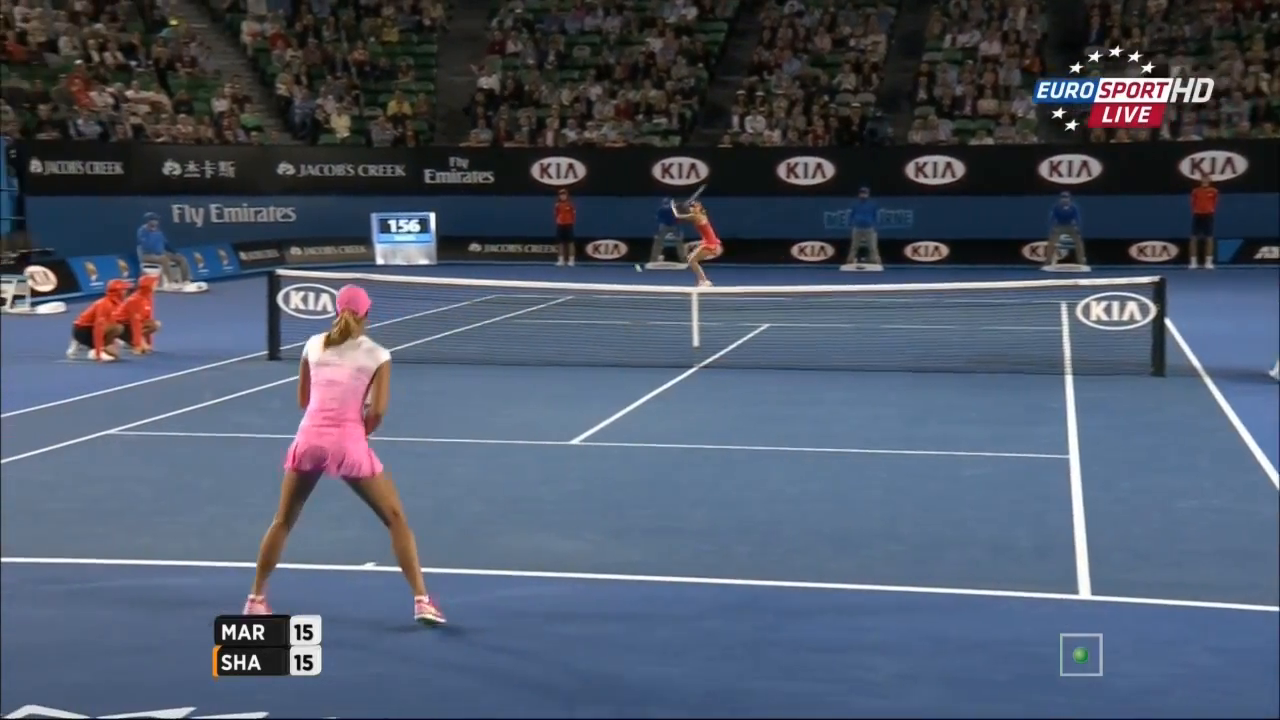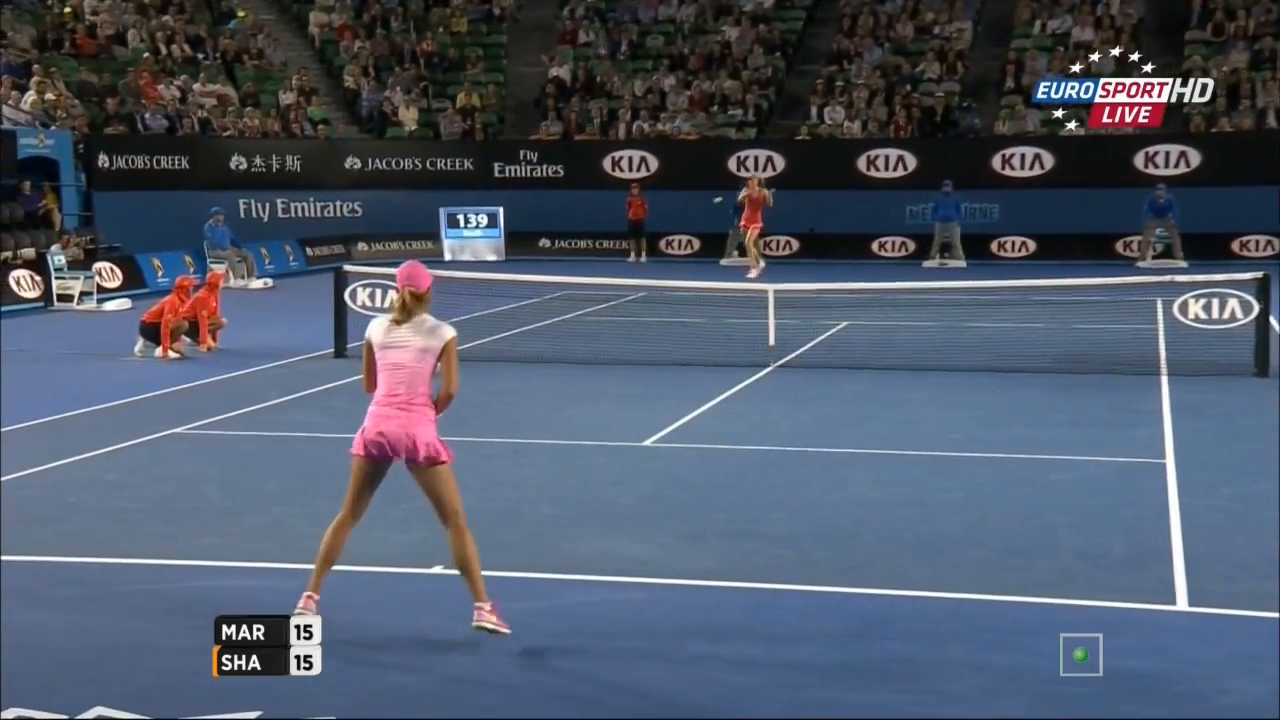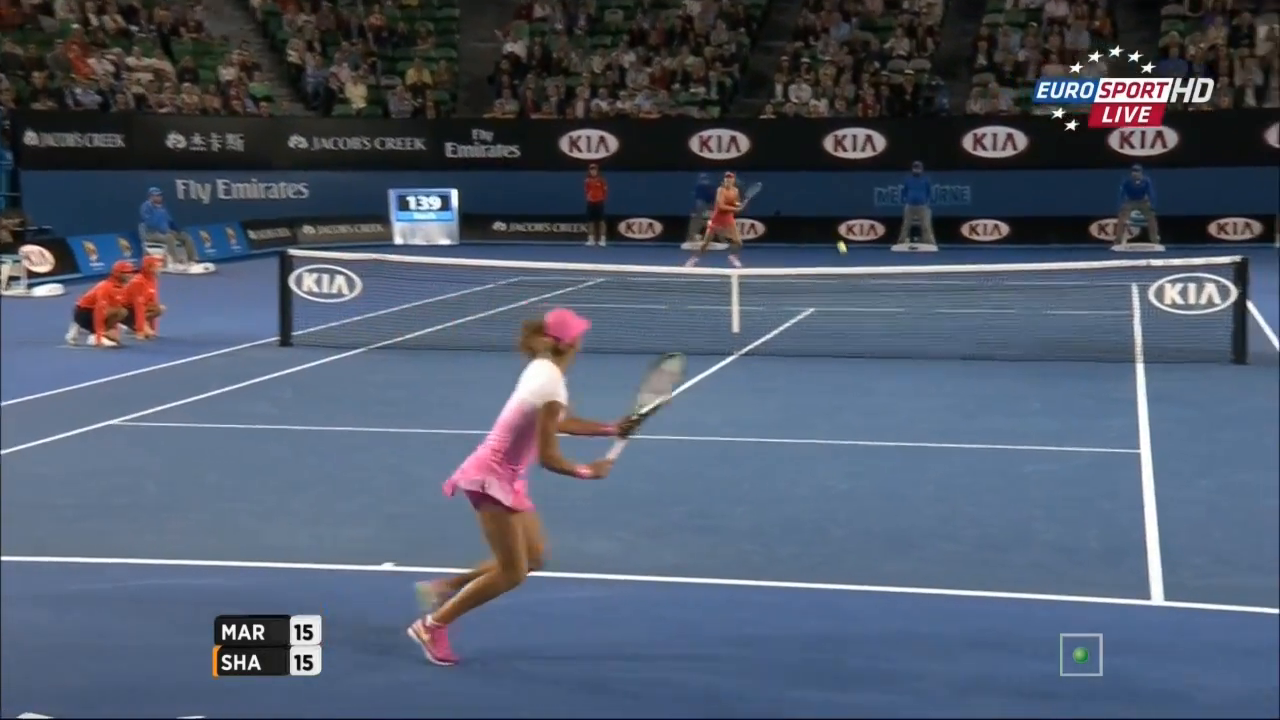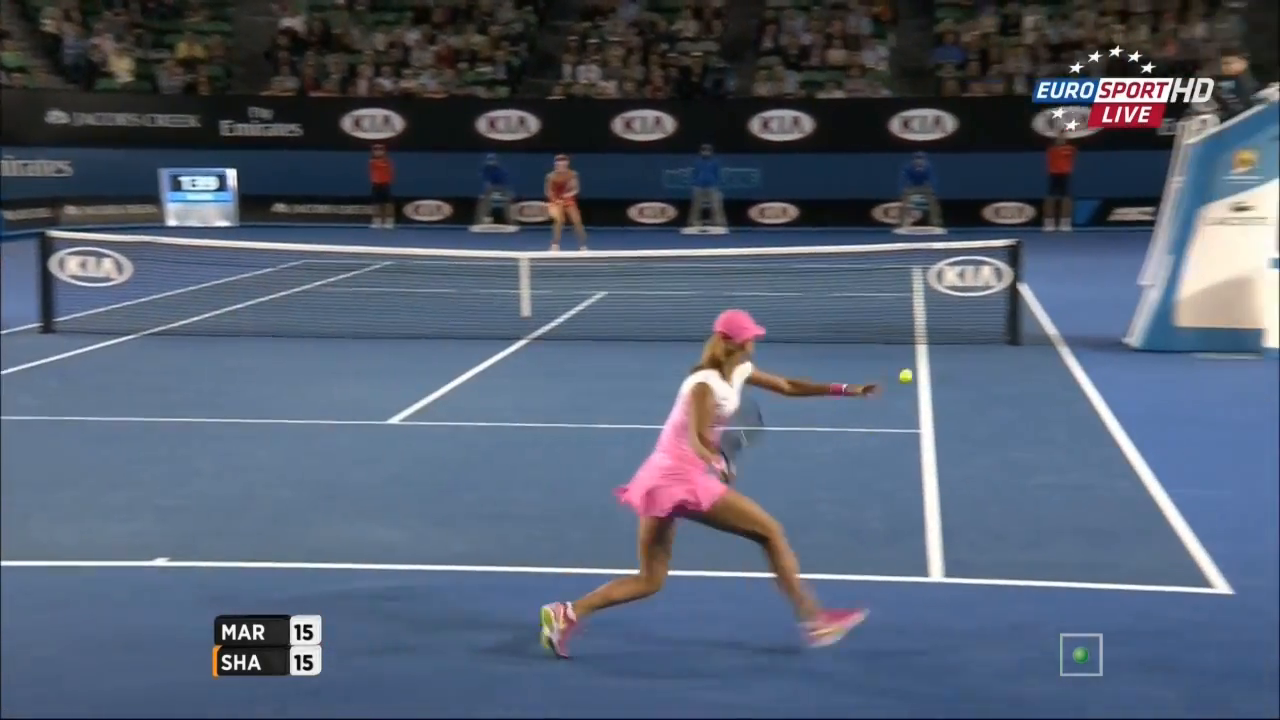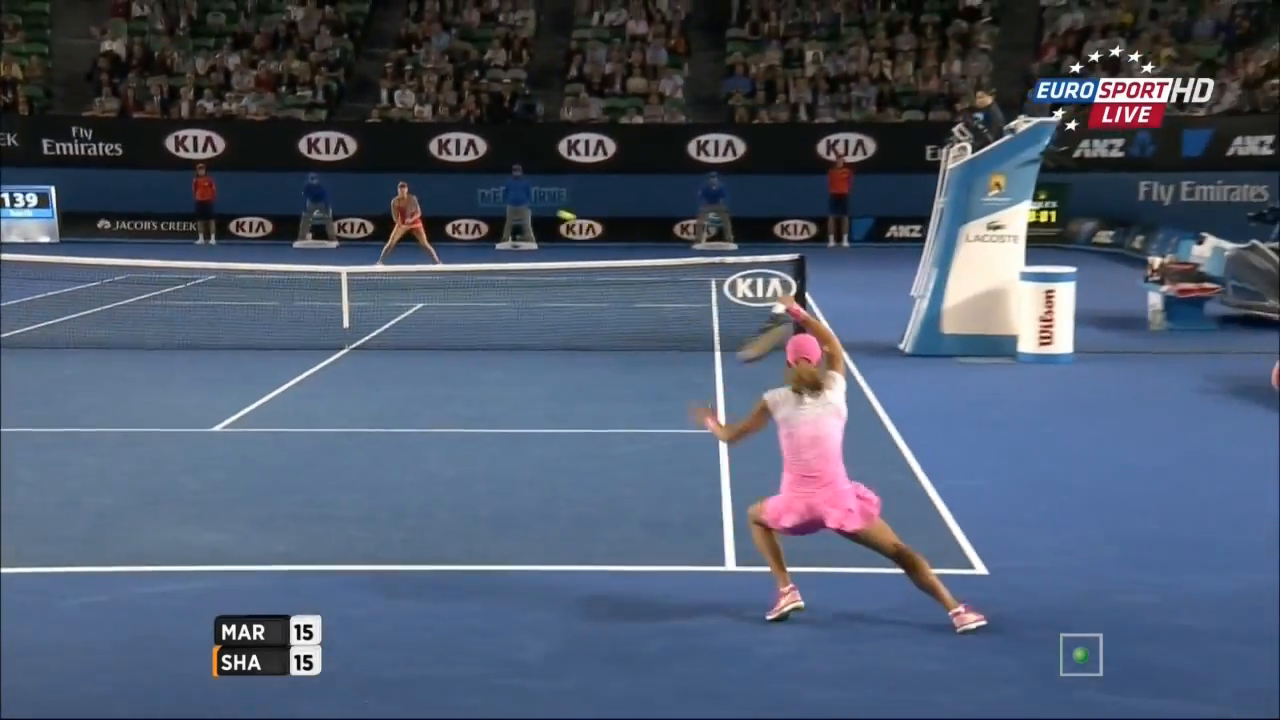
dt=0.5s
person 1, frame 1
left shoulder: (314, 345)
right shoulder: (378, 355)
left elbow: (303, 401)
right elbow: (378, 412)
left hip: (309, 438)
right hip: (349, 443)
left knee: (283, 521)
right knee: (396, 520)
left ankle: (256, 599)
right ankle: (422, 601)
person 1, frame 2
left shoulder: (376, 327)
right shoulder: (442, 334)
left elbow: (370, 385)
right elbow: (449, 393)
left hip: (377, 425)
right hip: (417, 432)
left knee: (348, 516)
right knee: (455, 521)
left ankle: (310, 597)
right ankle: (482, 608)
person 1, frame 3
left shoulder: (541, 367)
right shoulder: (552, 391)
left elbow: (558, 422)
right elbow: (548, 457)
left wrist: (611, 429)
right wrist: (584, 471)
left hip: (501, 473)
right hip: (492, 477)
left knee: (534, 558)
right knee: (512, 573)
left ankle: (441, 590)
right ankle: (433, 627)
person 1, frame 4
left shoulder: (736, 372)
right shoulder: (704, 383)
left elbow: (788, 385)
right elbow: (698, 438)
left wrist: (846, 389)
right wrist: (718, 463)
left hip: (662, 480)
right hip: (674, 479)
left knee: (649, 581)
right knee: (772, 533)
left ankle: (567, 614)
right ankle: (814, 619)
person 1, frame 5
left shoulder: (776, 400)
right shoulder: (835, 388)
left elbow: (731, 437)
right elbow: (833, 345)
left wrist: (711, 421)
right wrist: (799, 312)
left hip: (799, 506)
right hip: (840, 500)
left knee: (759, 517)
right knee: (901, 551)
left ankle: (786, 591)
right ankle: (957, 611)
